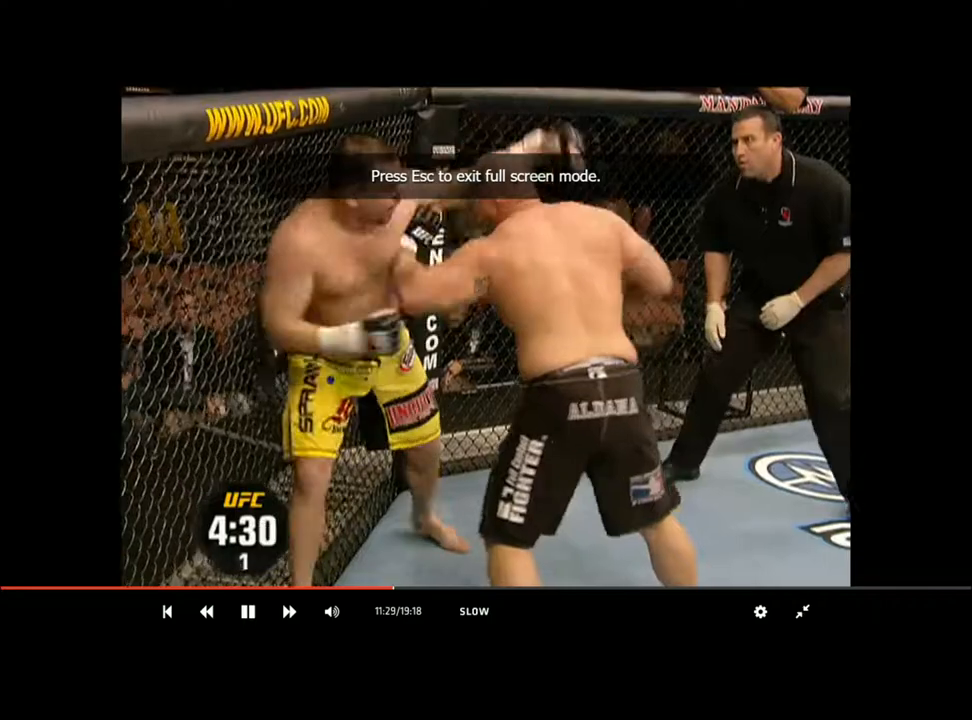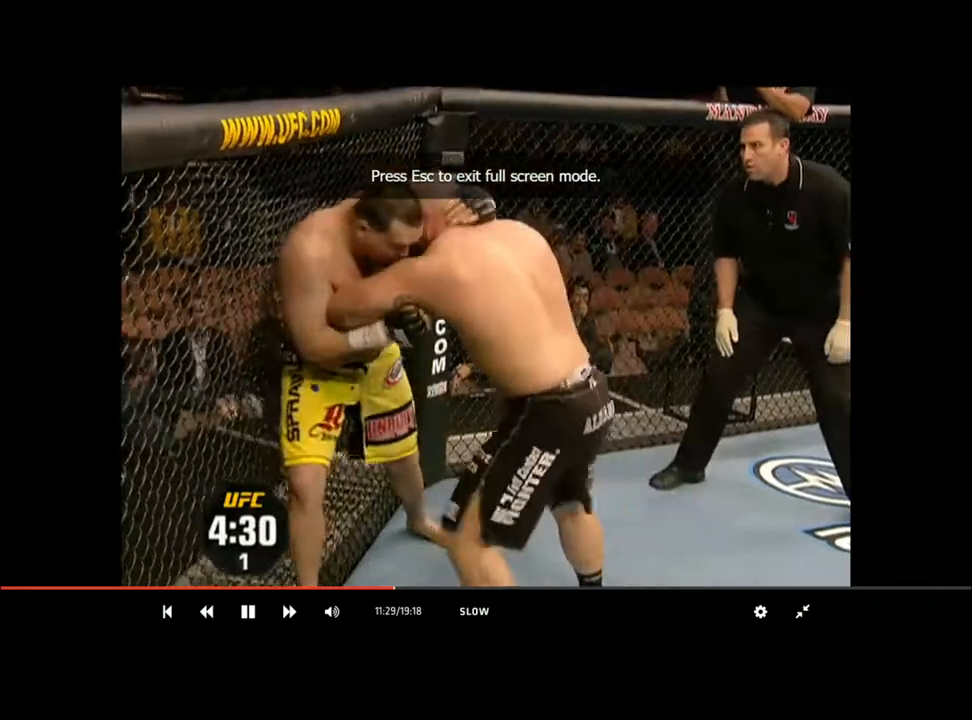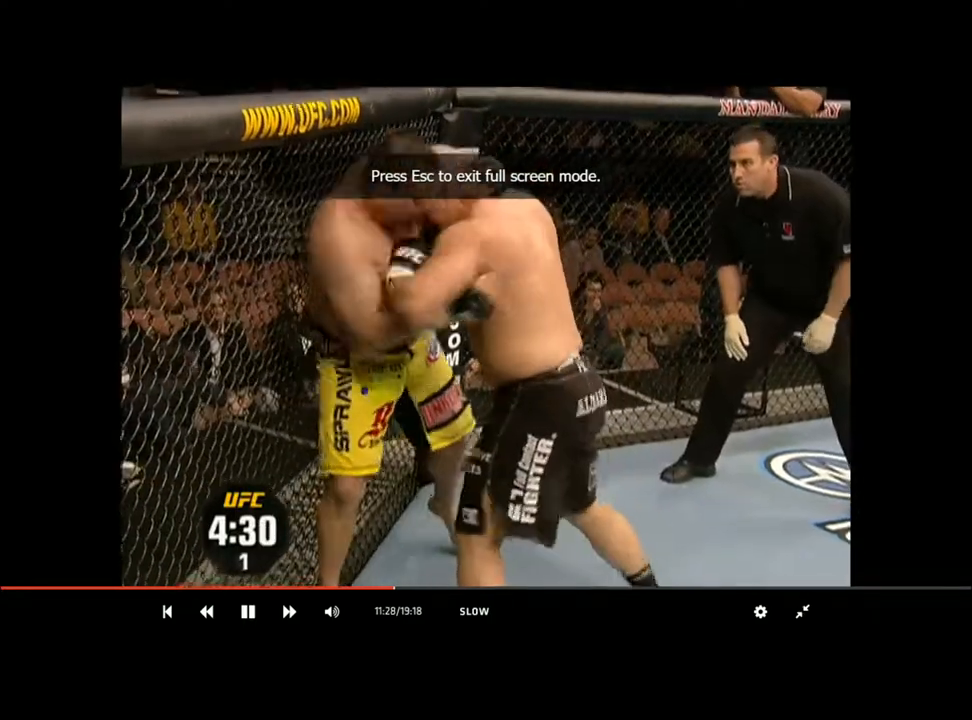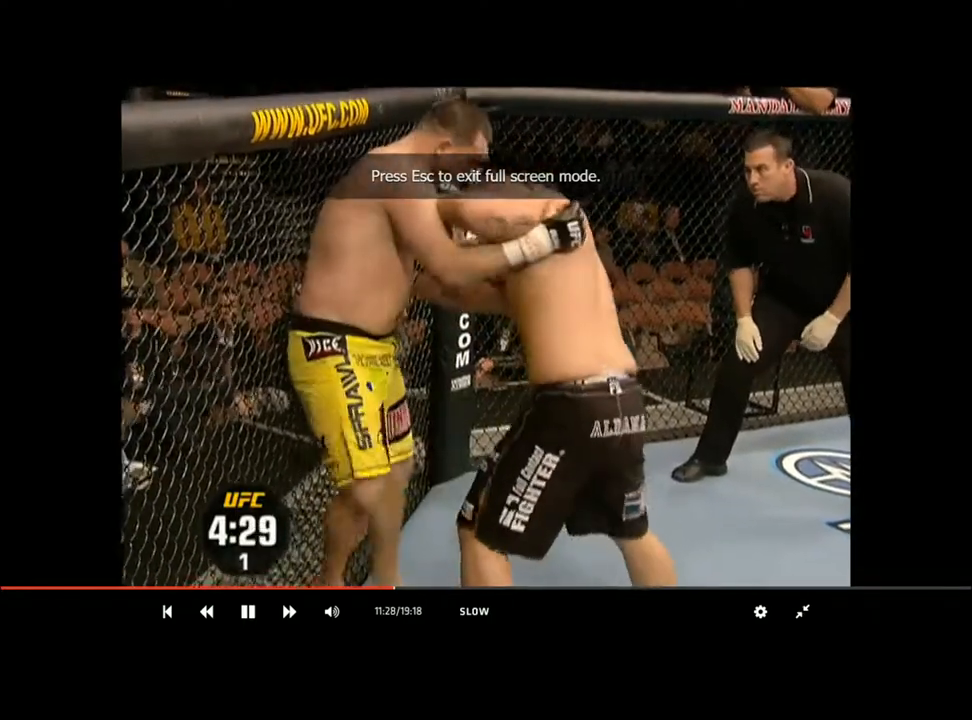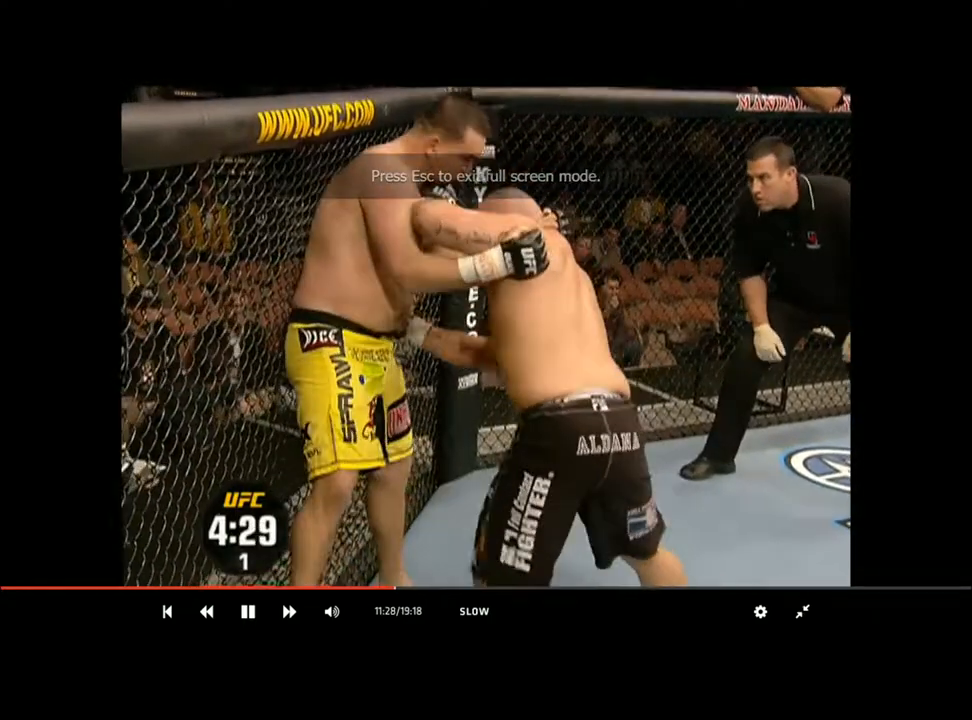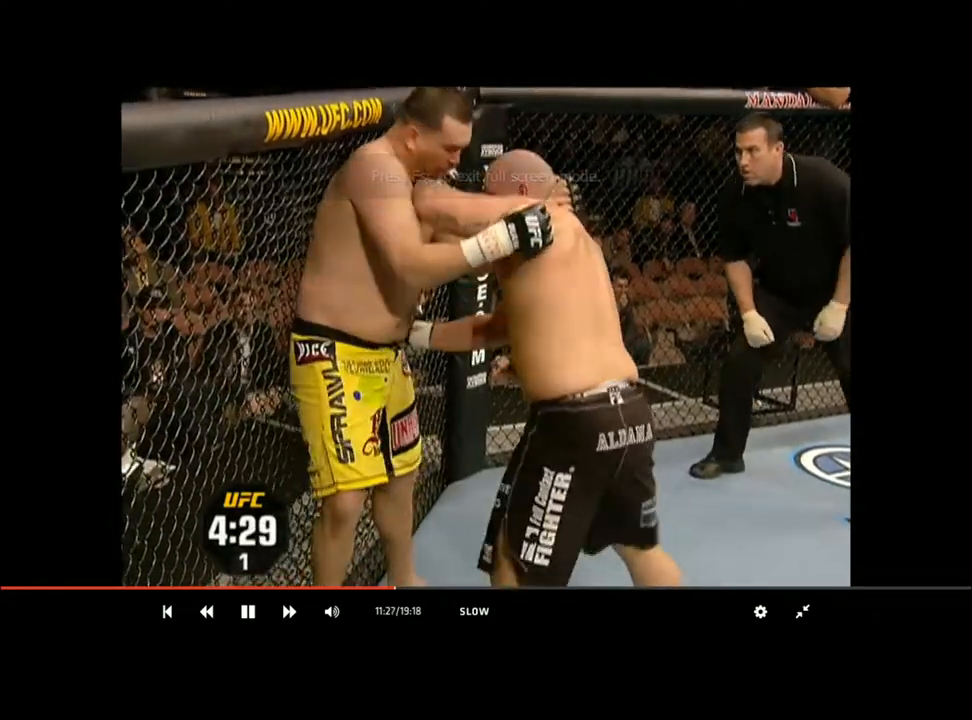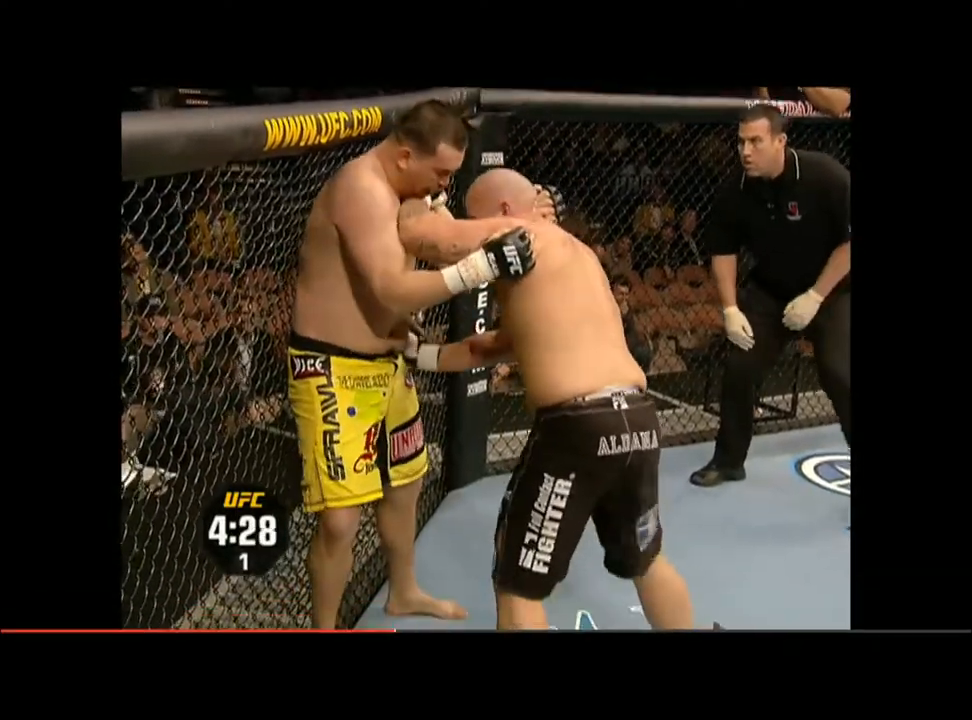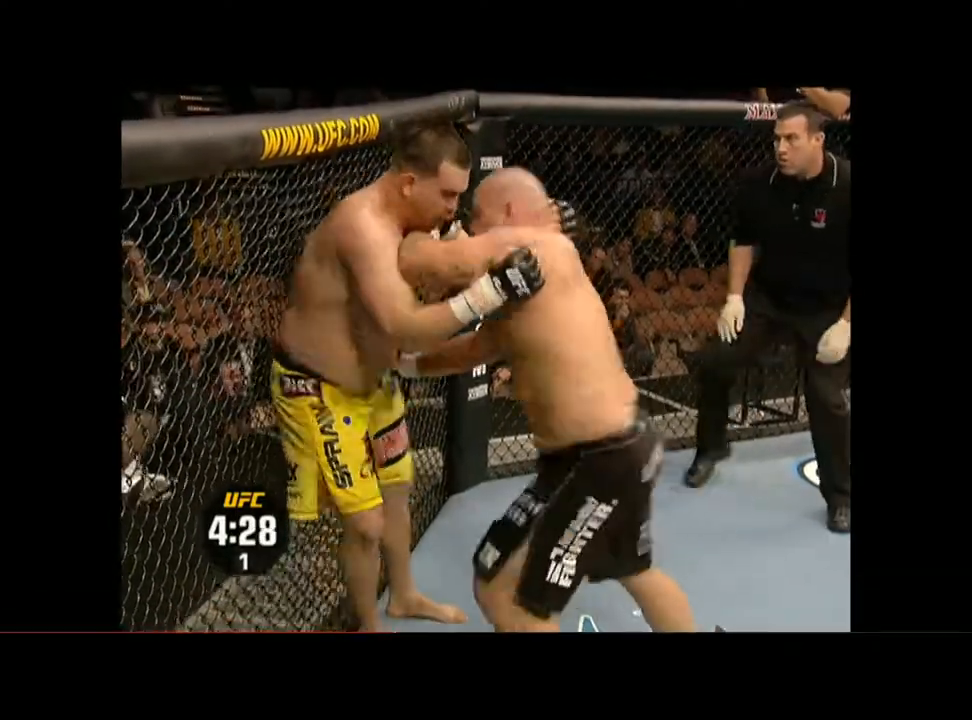
dt=0.4s
person 1, frame 1
left shoulder: (396, 199)
right shoulder: (300, 239)
right elbow: (278, 328)
left wrist: (536, 145)
right wrist: (355, 337)
left hip: (388, 343)
right hip: (325, 358)
left knee: (426, 443)
right knee: (312, 476)
left ankle: (425, 517)
right ankle: (299, 589)
person 1, frame 2
left shoulder: (396, 224)
right shoulder: (310, 250)
right elbow: (314, 343)
left wrist: (466, 215)
right wrist: (380, 331)
left hip: (379, 358)
right hip: (317, 370)
left knee: (403, 455)
right knee: (306, 484)
left ankle: (418, 520)
right ankle: (307, 591)
person 1, frame 3
right shoulder: (340, 236)
right elbow: (371, 333)
left hip: (413, 340)
right hip: (356, 358)
left knee: (455, 435)
right knee: (346, 487)
left ankle: (445, 504)
right ankle: (328, 588)
person 1, frame 4
left shoulder: (396, 169)
right shoulder: (404, 178)
right elbow: (451, 270)
right wrist: (540, 241)
left hip: (372, 345)
right hip: (333, 349)
left knee: (395, 471)
right knee: (363, 492)
left ankle: (387, 582)
right ankle: (330, 585)
person 1, frame 5
left shoulder: (404, 179)
right shoulder: (384, 170)
right elbow: (408, 272)
right wrist: (496, 262)
left hip: (373, 346)
right hip: (328, 342)
left knee: (393, 470)
right knee: (336, 485)
left ankle: (394, 582)
person 1, frame 6
left shoulder: (410, 178)
right shoulder: (375, 169)
right elbow: (413, 267)
right wrist: (501, 239)
left hip: (386, 355)
right hip: (334, 356)
left knee: (400, 479)
right knee: (344, 503)
left ankle: (404, 581)
person 1, frame 7
left shoulder: (399, 189)
right shoulder: (362, 187)
left elbow: (444, 237)
right elbow: (395, 292)
left wrist: (515, 226)
right wrist: (482, 266)
left hip: (386, 365)
right hip: (331, 371)
left knee: (404, 485)
right knee: (340, 521)
left ankle: (404, 593)
right ankle: (323, 628)
person 1, frame 8
left shoulder: (405, 215)
right shoulder: (362, 225)
right elbow: (405, 328)
left wrist: (519, 239)
right wrist: (489, 291)
left hip: (371, 379)
right hip: (318, 389)
left knee: (394, 491)
right knee: (366, 524)
left ankle: (404, 595)
right ankle: (370, 627)
person 2, frame 1
left shoulder: (491, 252)
right shoulder: (602, 221)
left elbow: (412, 296)
right elbow: (662, 282)
left hip: (557, 401)
right hip: (622, 390)
left knee: (507, 539)
right knee: (657, 520)
person 2, frame 2
left shoulder: (433, 268)
right shoulder: (520, 232)
left elbow: (339, 311)
left hip: (547, 412)
right hip: (591, 396)
left knee: (468, 537)
right knee: (567, 504)
right ankle: (594, 585)
person 2, frame 3
left shoulder: (471, 235)
right shoulder: (526, 206)
left elbow: (414, 306)
left wrist: (399, 273)
left hip: (539, 398)
right hip: (576, 383)
left knee: (477, 534)
right knee: (583, 507)
right ankle: (646, 584)
person 2, frame 4
left shoulder: (552, 211)
left elbow: (470, 210)
right elbow: (463, 292)
left wrist: (441, 206)
left hip: (570, 408)
right hip: (625, 404)
left knee: (479, 537)
right knee: (633, 532)
person 2, frame 5
left shoulder: (539, 244)
right shoulder: (568, 278)
right elbow: (485, 354)
right wrist: (417, 330)
left hip: (560, 431)
right hip: (620, 424)
left knee: (496, 576)
right knee: (646, 550)
person 2, frame 6
right shoulder: (573, 240)
right elbow: (494, 327)
right wrist: (420, 333)
left hip: (571, 423)
right hip: (629, 413)
left knee: (514, 572)
right knee: (640, 547)
person 2, frame 7
left shoulder: (523, 238)
right shoulder: (575, 252)
right elbow: (503, 343)
right wrist: (426, 353)
left hip: (577, 430)
right hip: (637, 420)
left knee: (517, 586)
right knee: (646, 561)
person 2, frame 8
left shoulder: (536, 251)
right shoulder: (544, 268)
right elbow: (480, 346)
right wrist: (409, 363)
left hip: (599, 463)
right hip: (625, 448)
left knee: (501, 591)
right knee: (636, 571)
person 3, frame 1
left shoulder: (822, 184)
right shoulder: (729, 192)
left elbow: (844, 253)
right elbow: (716, 248)
left wrist: (796, 301)
right wrist: (714, 305)
left hip: (818, 305)
right hip: (756, 299)
left knee: (832, 398)
right knee: (714, 378)
left ankle: (851, 488)
right ankle: (682, 461)
person 3, frame 2
left shoulder: (828, 188)
right shoulder: (736, 195)
left elbow: (848, 258)
right elbow: (726, 254)
left wrist: (842, 325)
right wrist: (726, 310)
left hip: (820, 310)
right hip: (757, 304)
left knee: (836, 399)
right knee: (718, 379)
left ankle: (849, 487)
right ankle: (689, 465)
person 3, frame 3
left shoulder: (820, 194)
right shoulder: (730, 206)
left elbow: (847, 258)
right elbow: (726, 262)
left wrist: (828, 319)
right wrist: (731, 316)
left hip: (827, 302)
right hip: (767, 300)
left knee: (843, 388)
right knee: (727, 373)
right ankle: (699, 458)
person 3, frame 4
left shoulder: (836, 196)
right shoulder: (746, 207)
left elbow: (849, 265)
right elbow: (740, 264)
left wrist: (832, 318)
right wrist: (744, 319)
left hip: (839, 303)
right hip: (781, 298)
left knee: (850, 383)
right knee: (735, 369)
right ankle: (710, 457)
person 3, frame 5
left shoulder: (838, 200)
right shoulder: (750, 212)
right elbow: (750, 273)
left wrist: (851, 332)
right wrist: (762, 327)
left hip: (844, 300)
right hip: (791, 297)
right knee: (744, 363)
right ankle: (719, 455)
person 3, frame 6
left shoulder: (824, 181)
right shoulder: (736, 196)
left elbow: (851, 245)
right elbow: (735, 258)
left wrist: (838, 306)
right wrist: (749, 313)
left hip: (835, 293)
right hip: (775, 293)
left knee: (850, 373)
right knee: (738, 363)
right ankle: (727, 453)
person 3, frame 7
left shoulder: (826, 175)
right shoulder: (735, 191)
left elbow: (849, 241)
right elbow: (722, 250)
left wrist: (815, 296)
right wrist: (731, 308)
left hip: (831, 291)
right hip: (769, 292)
left knee: (840, 376)
right knee: (739, 369)
right ankle: (728, 461)
person 3, frame 8
left shoulder: (847, 188)
right shoulder: (760, 184)
right elbow: (743, 240)
left wrist: (845, 324)
right wrist: (734, 297)
left hip: (827, 308)
right hip: (766, 296)
left knee: (825, 397)
right knee: (715, 362)
left ankle: (840, 495)
right ankle: (711, 447)
